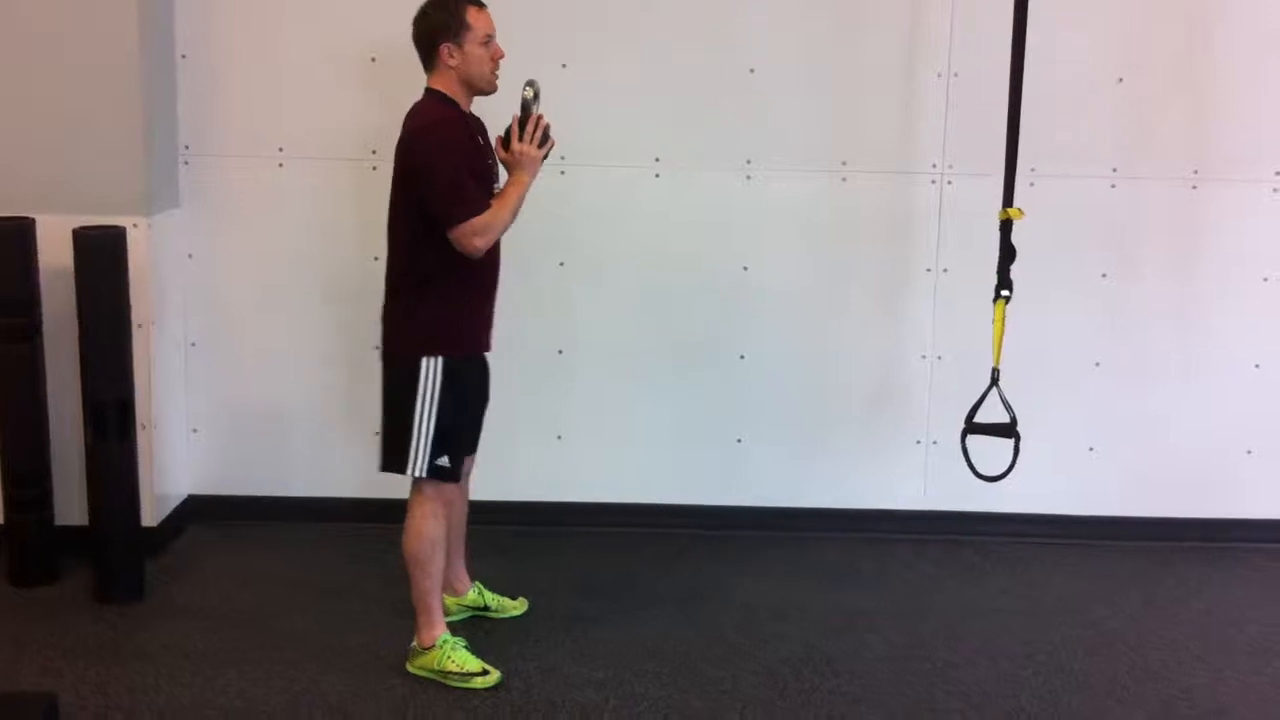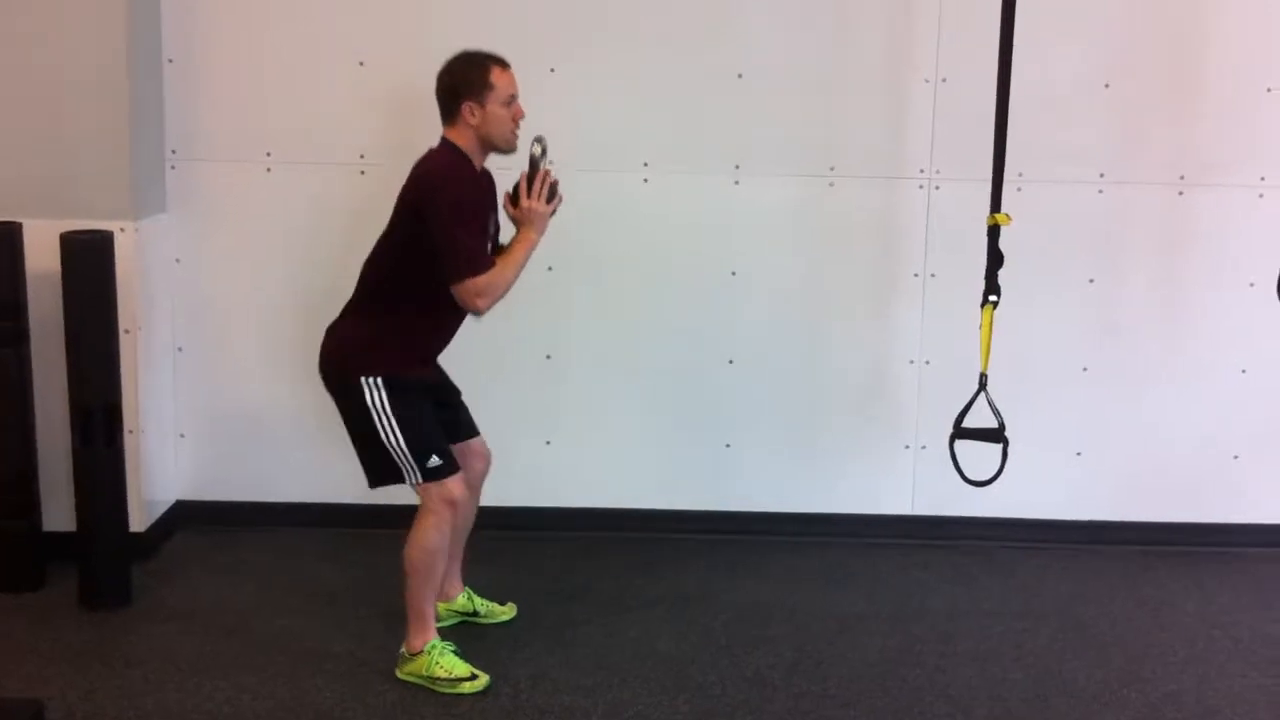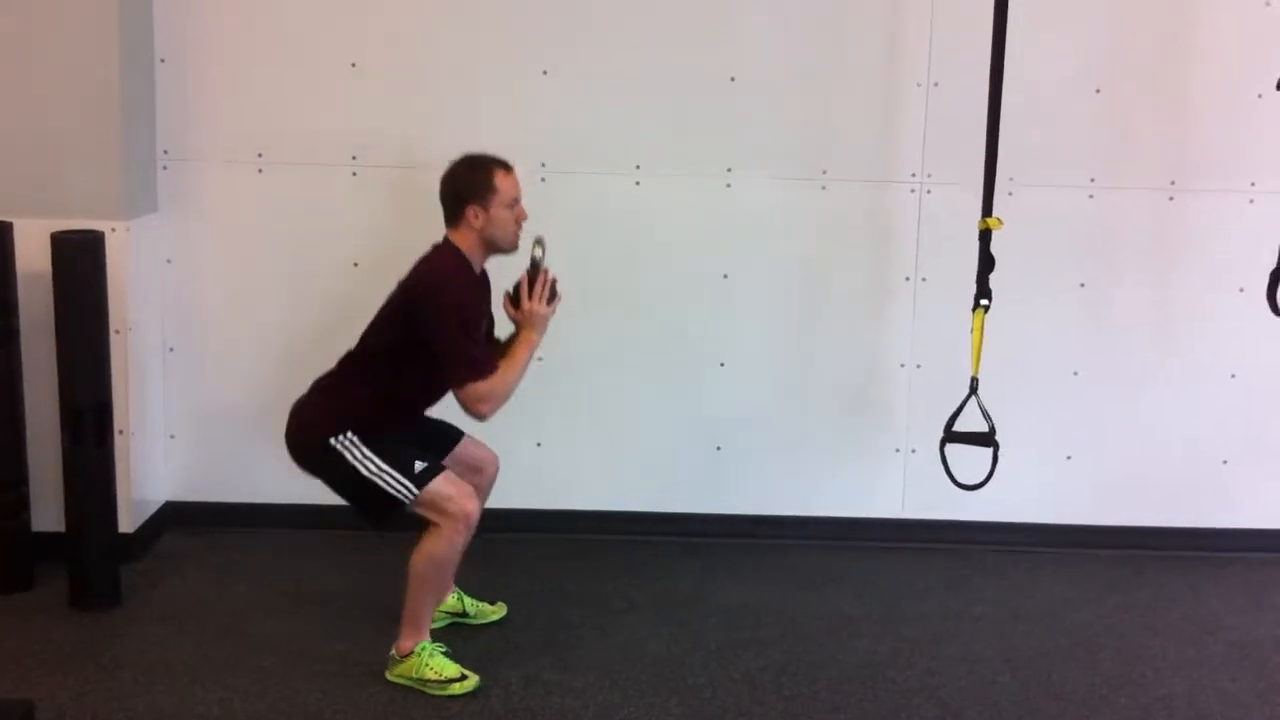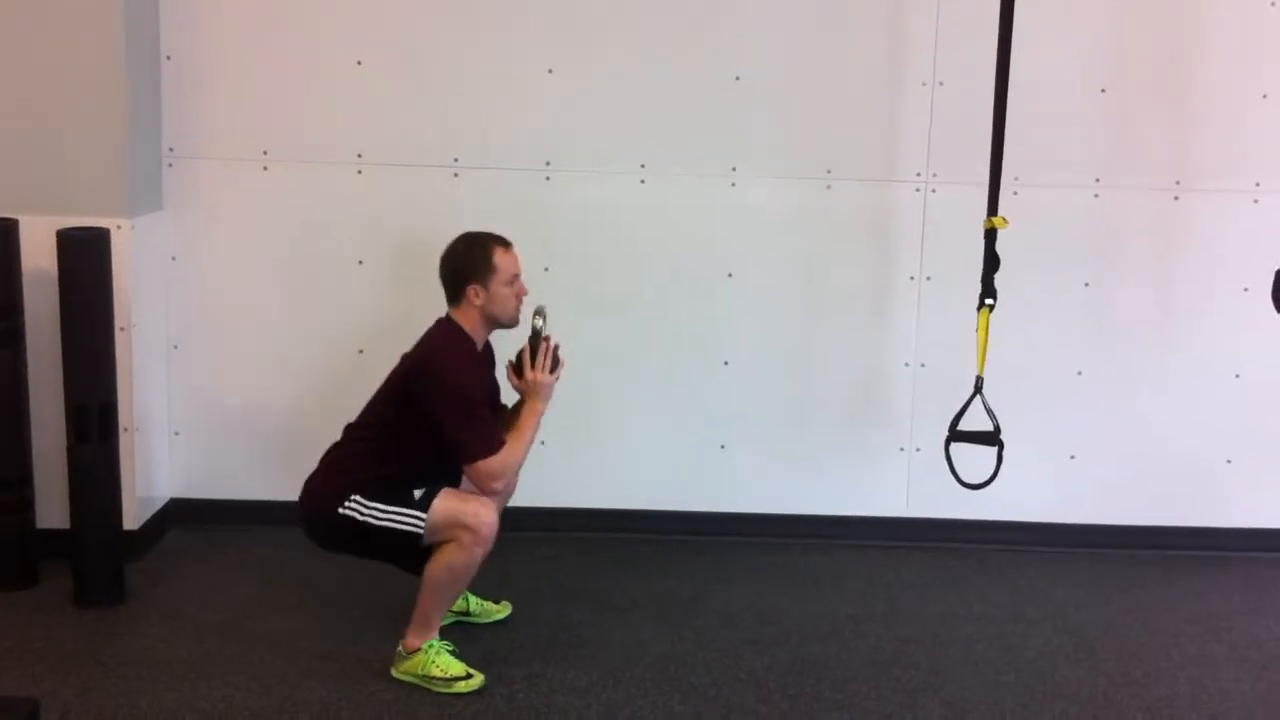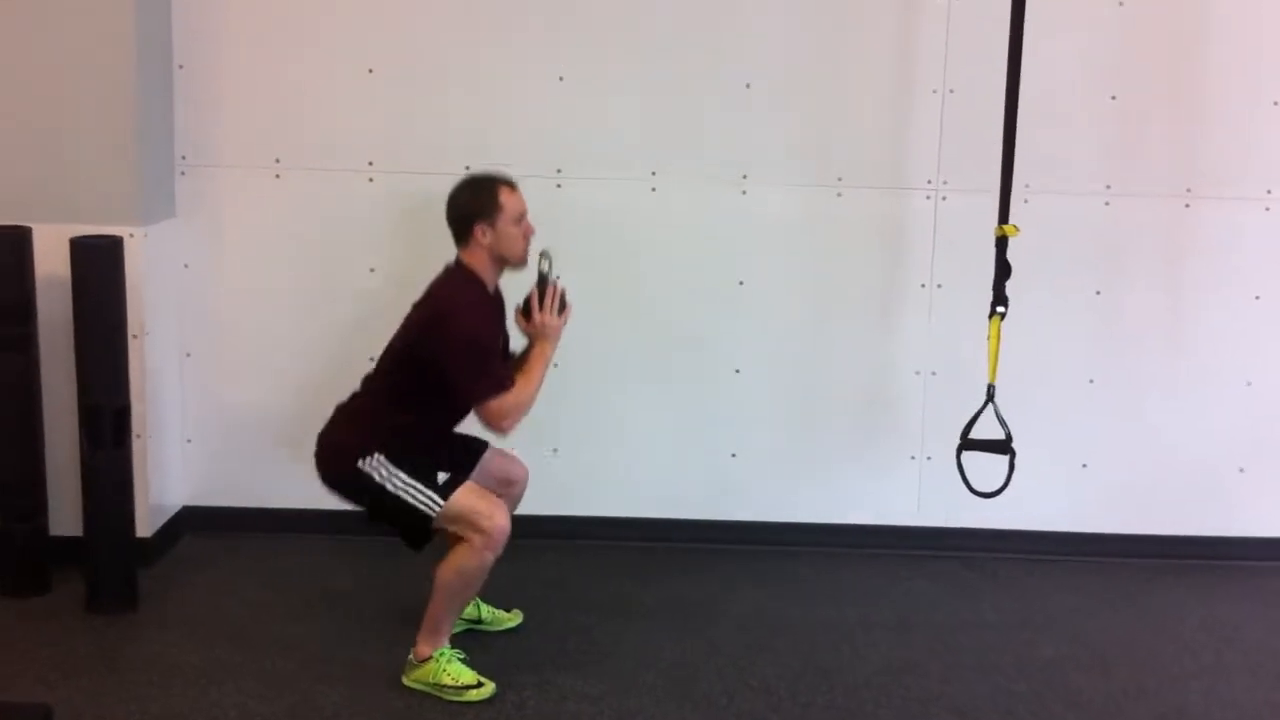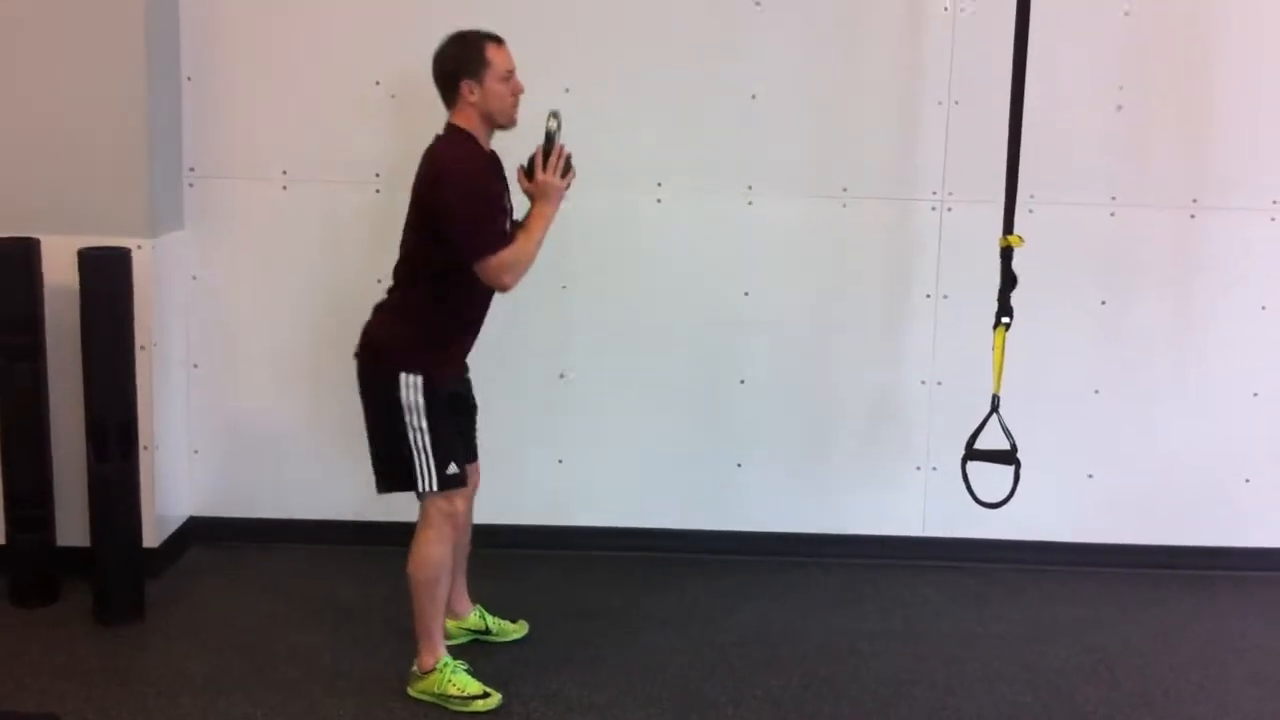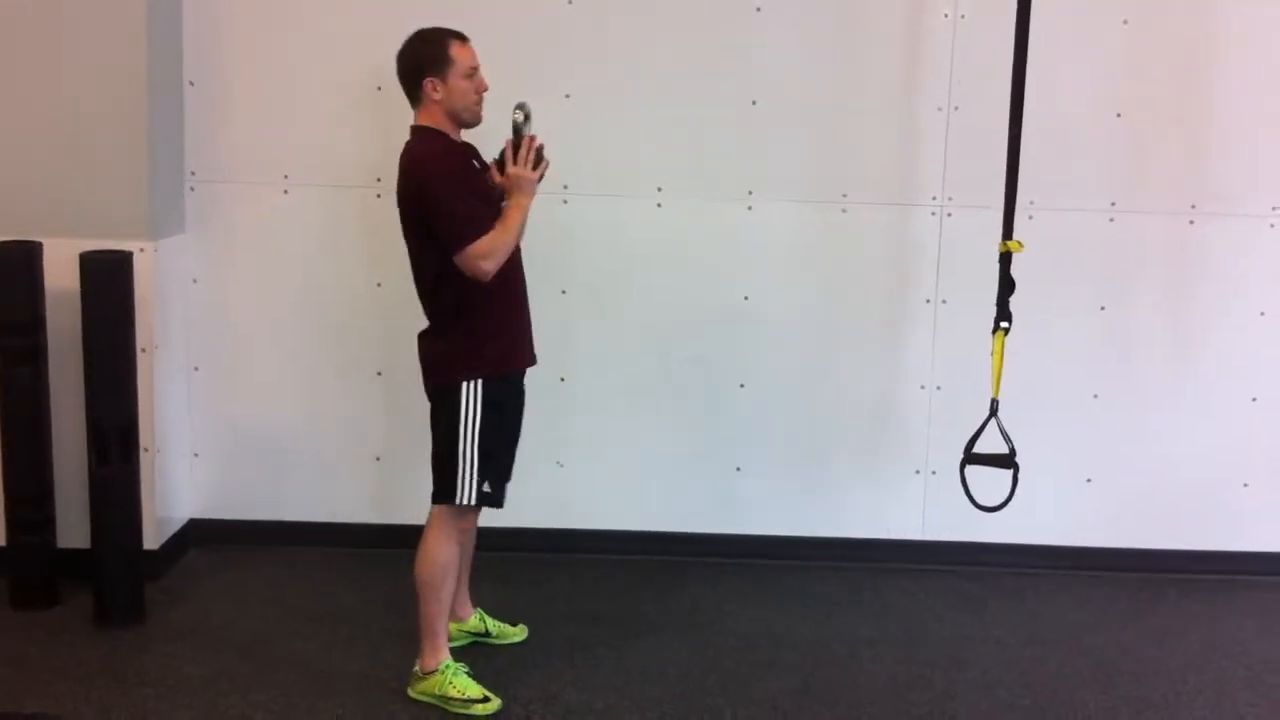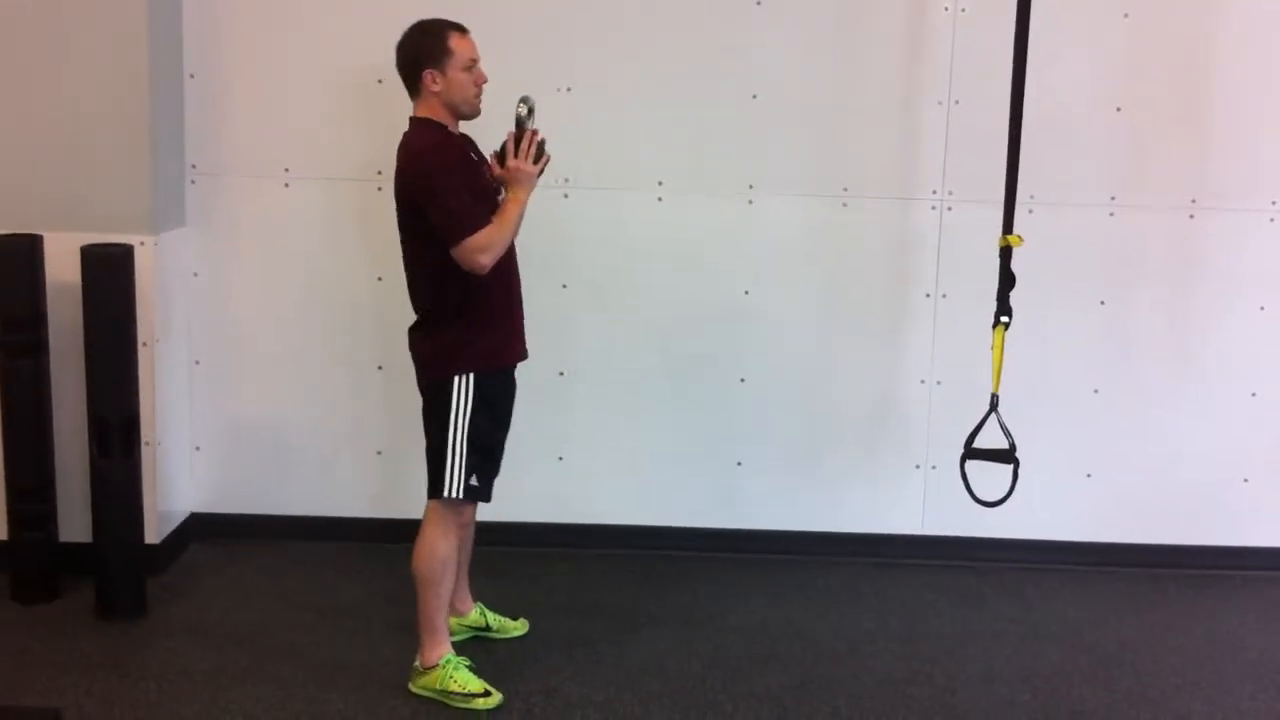
dt=0.5s
person 1, frame 1
left shoulder: (460, 123)
right shoulder: (435, 128)
left elbow: (477, 223)
right elbow: (474, 236)
left wrist: (514, 168)
right wrist: (524, 172)
left hip: (457, 334)
right hip: (430, 339)
left knee: (456, 469)
right knee: (434, 484)
left ankle: (458, 590)
right ankle: (430, 642)
person 1, frame 2
left shoulder: (470, 175)
right shoulder: (445, 180)
left elbow: (480, 271)
right elbow: (477, 294)
left wrist: (523, 225)
right wrist: (532, 230)
left hip: (408, 356)
right hip: (371, 362)
left knee: (473, 462)
right knee: (443, 493)
left ankle: (450, 594)
right ankle: (419, 648)
person 1, frame 3
left shoulder: (466, 274)
right shoulder: (445, 285)
left elbow: (485, 370)
right elbow: (483, 400)
left wrist: (522, 328)
right wrist: (533, 332)
left hip: (378, 415)
right hip: (333, 430)
left knee: (482, 466)
right knee: (459, 507)
left ankle: (439, 595)
right ankle: (409, 651)
person 1, frame 4
left shoulder: (469, 347)
right shoulder: (448, 364)
left elbow: (493, 443)
right elbow: (492, 477)
left wrist: (526, 399)
right wrist: (538, 401)
left hip: (383, 475)
right hip: (341, 501)
left knee: (502, 481)
right knee: (478, 521)
left ankle: (444, 595)
right ankle: (416, 649)
person 1, frame 5
left shoulder: (479, 290)
right shoulder: (460, 307)
left elbow: (497, 382)
right elbow: (502, 414)
left wrist: (532, 341)
right wrist: (546, 344)
left hip: (407, 434)
right hip: (362, 450)
left knee: (511, 477)
right knee: (487, 522)
left ankle: (457, 602)
right ankle: (426, 657)
person 1, frame 6
left shoulder: (476, 157)
right shoulder: (458, 164)
left elbow: (495, 255)
right elbow: (503, 271)
left wrist: (537, 203)
right wrist: (547, 205)
left hip: (436, 356)
right hip: (406, 362)
left knee: (463, 489)
right knee: (444, 509)
left ankle: (458, 613)
person 1, frame 7
left shoulder: (454, 154)
right shoulder: (431, 161)
left elbow: (486, 241)
right elbow: (483, 259)
left wrist: (510, 189)
right wrist: (522, 195)
left hip: (491, 356)
right hip: (469, 362)
left knee: (468, 501)
right knee: (453, 507)
left ankle: (460, 615)
person 1, frame 8
left shoulder: (453, 146)
right shoulder: (428, 154)
left elbow: (482, 234)
right elbow: (478, 252)
left wrist: (508, 182)
right wrist: (520, 189)
left hip: (482, 350)
right hip: (460, 357)
left knee: (467, 495)
right knee: (449, 503)
left ankle: (461, 609)
right ankle: (432, 660)
